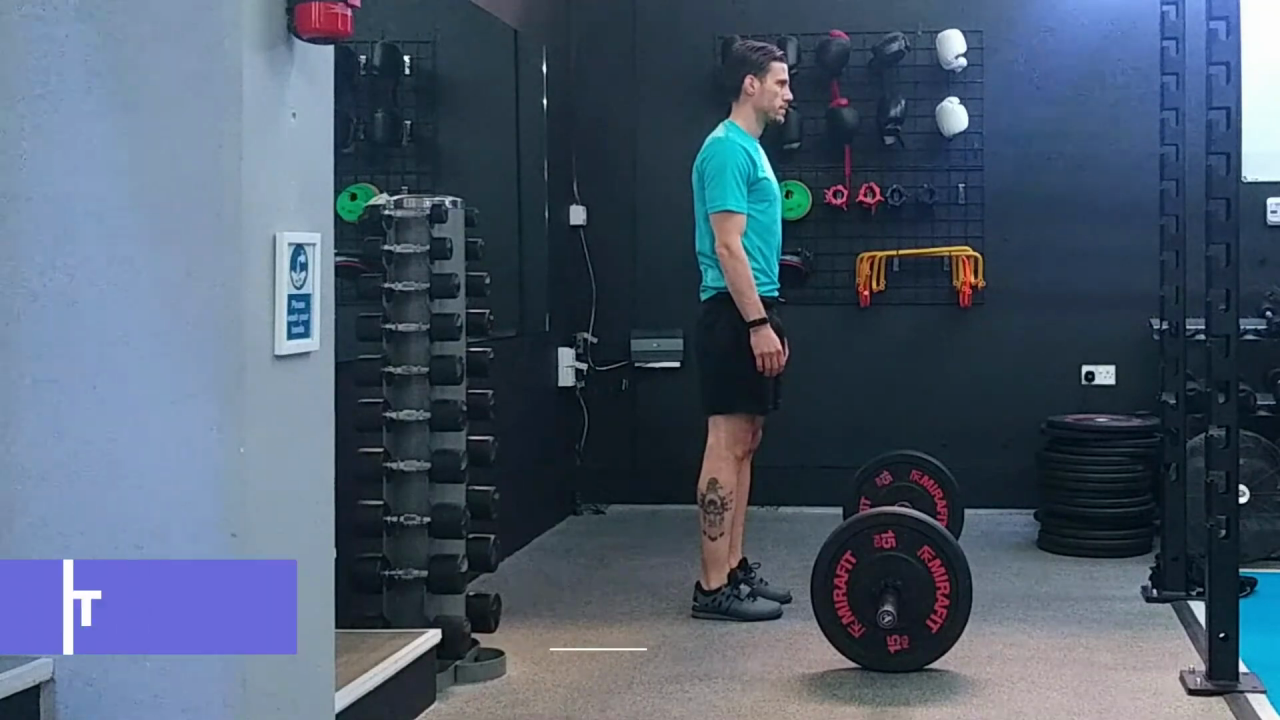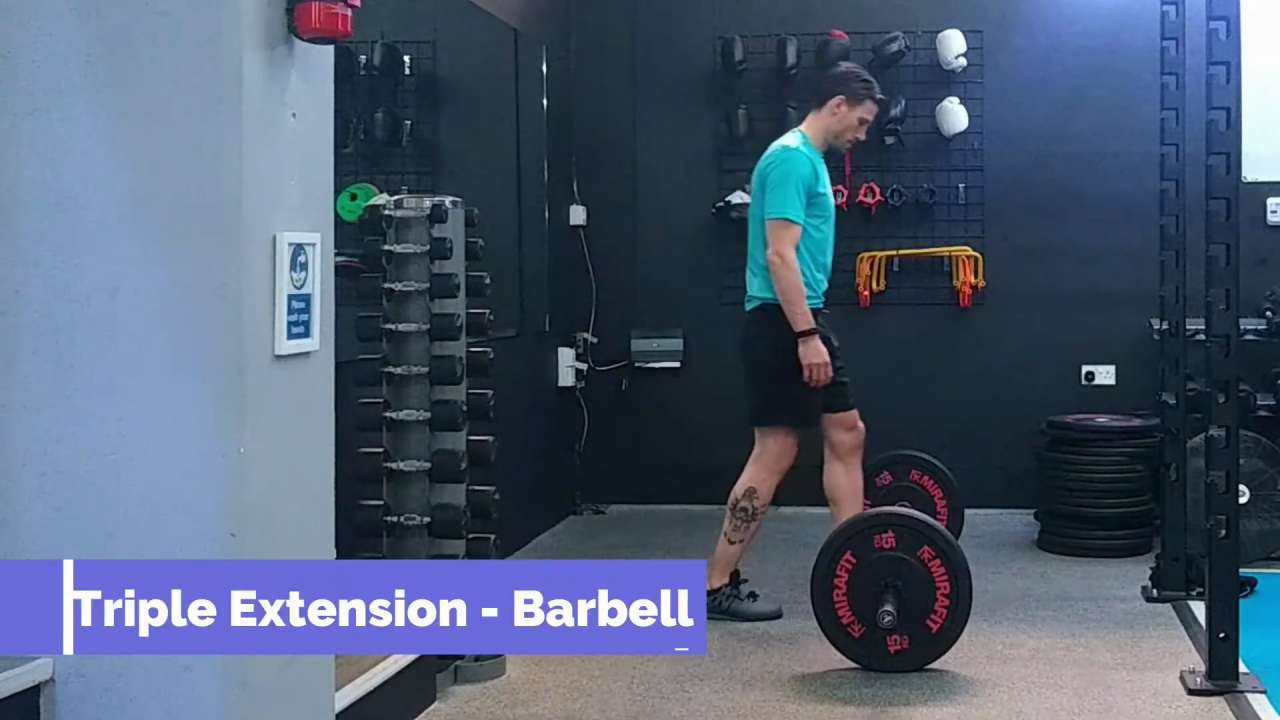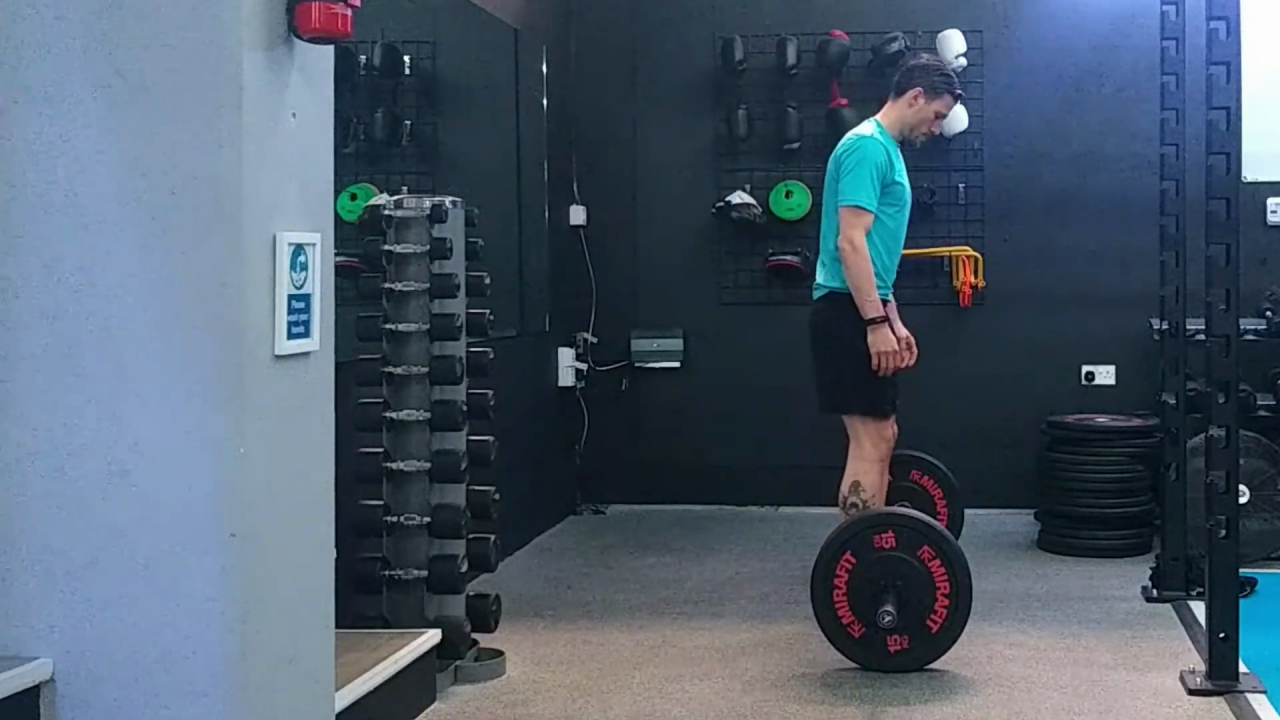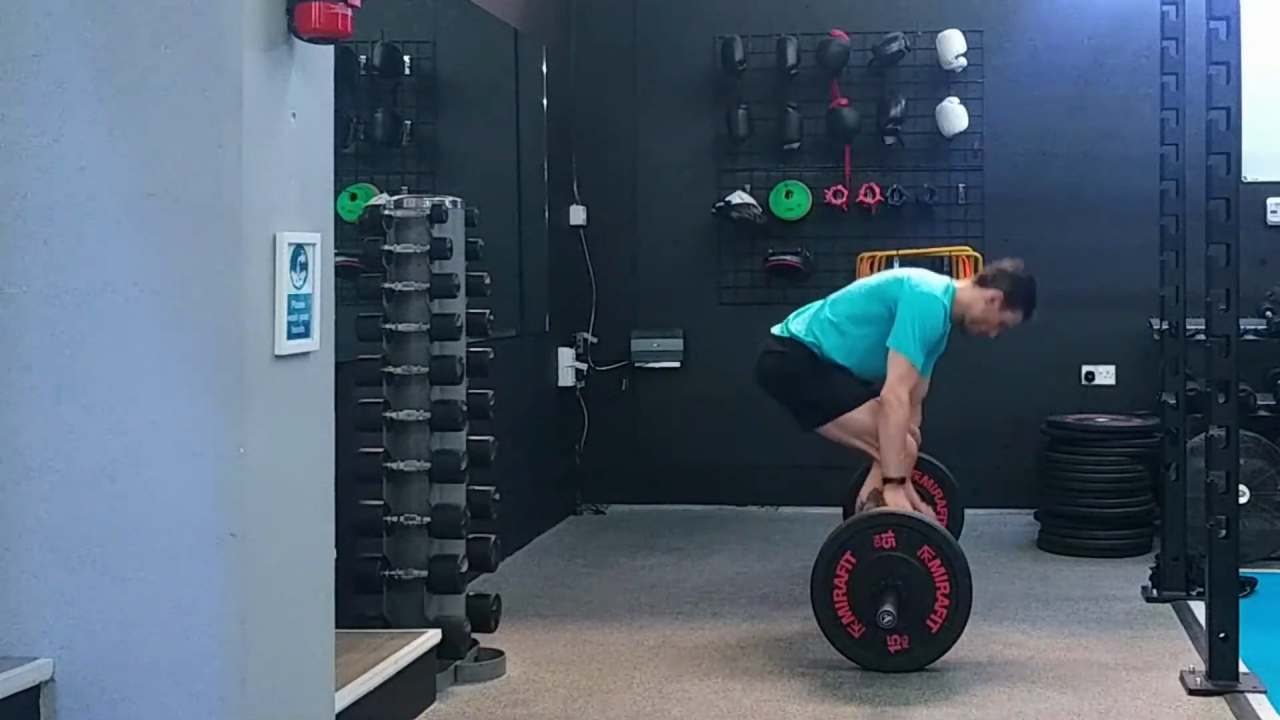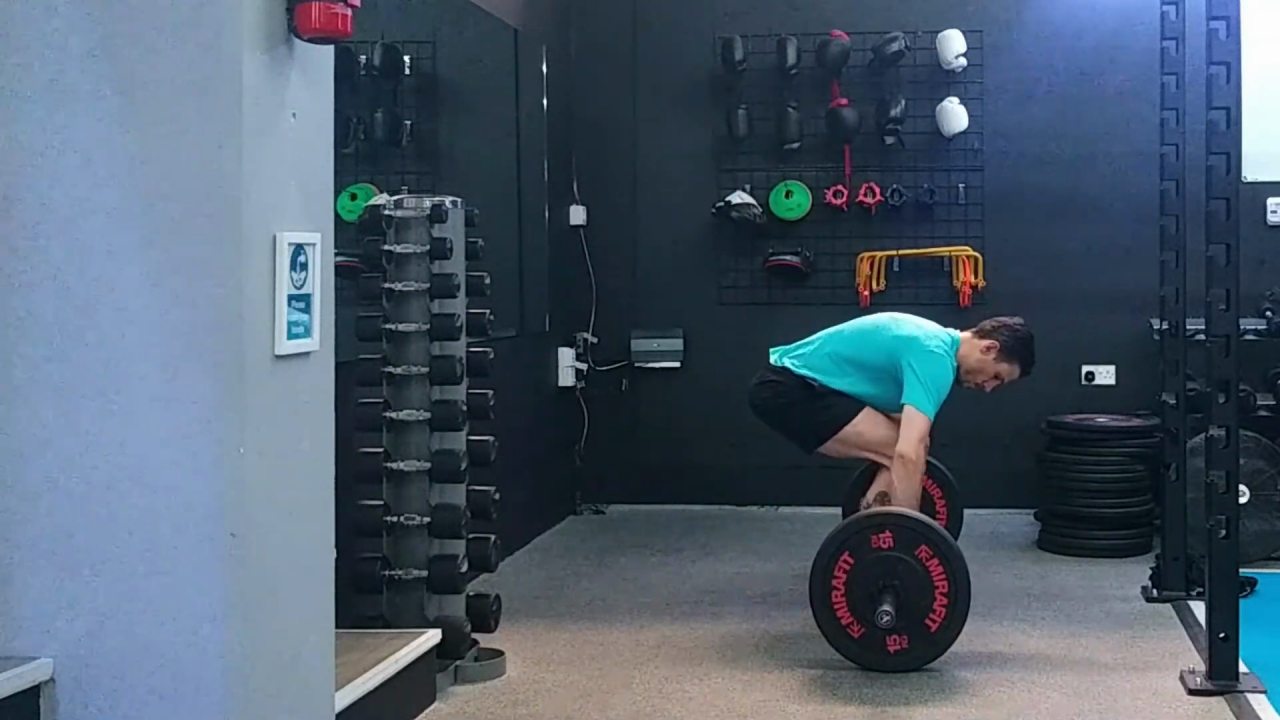
dt=1s
person 1, frame 1
left shoulder: (750, 149)
right shoulder: (727, 149)
right elbow: (728, 247)
left wrist: (768, 320)
right wrist: (758, 323)
left hip: (752, 312)
right hip: (735, 315)
left knee: (744, 445)
right knee: (727, 446)
left ankle: (735, 568)
right ankle: (714, 586)
person 1, frame 2
left shoulder: (809, 159)
right shoulder: (791, 158)
right elbow: (779, 254)
right wrist: (804, 334)
left hip: (806, 320)
right hip: (784, 323)
left knee: (847, 435)
right knee: (774, 453)
right ankle: (716, 585)
person 1, frame 3
left shoulder: (884, 149)
right shoulder: (868, 147)
right elbow: (850, 242)
left wrist: (894, 320)
right wrist: (877, 323)
left hip: (863, 313)
right hip: (850, 314)
left knee: (880, 437)
right knee: (871, 442)
person 1, frame 4
left shoulder: (938, 309)
right shoulder: (929, 303)
left elbow: (910, 401)
right elbow: (895, 396)
left wrist: (902, 485)
right wrist: (895, 484)
left hip: (809, 359)
right hip: (793, 359)
left knee: (901, 446)
right knee: (898, 449)
person 1, frame 5
left shoulder: (936, 342)
right shoulder: (936, 359)
left elbow: (908, 444)
right elbow: (907, 455)
left hip: (796, 383)
right hip: (786, 388)
left knee: (911, 443)
right knee: (909, 449)
